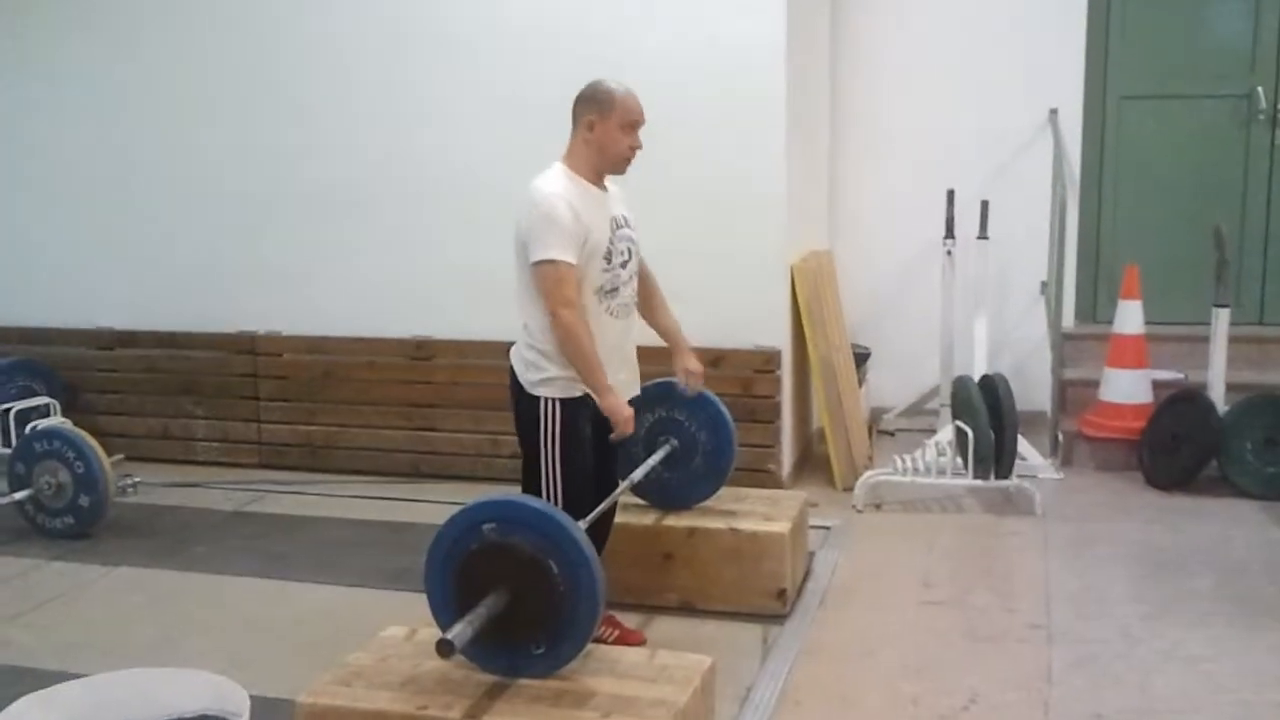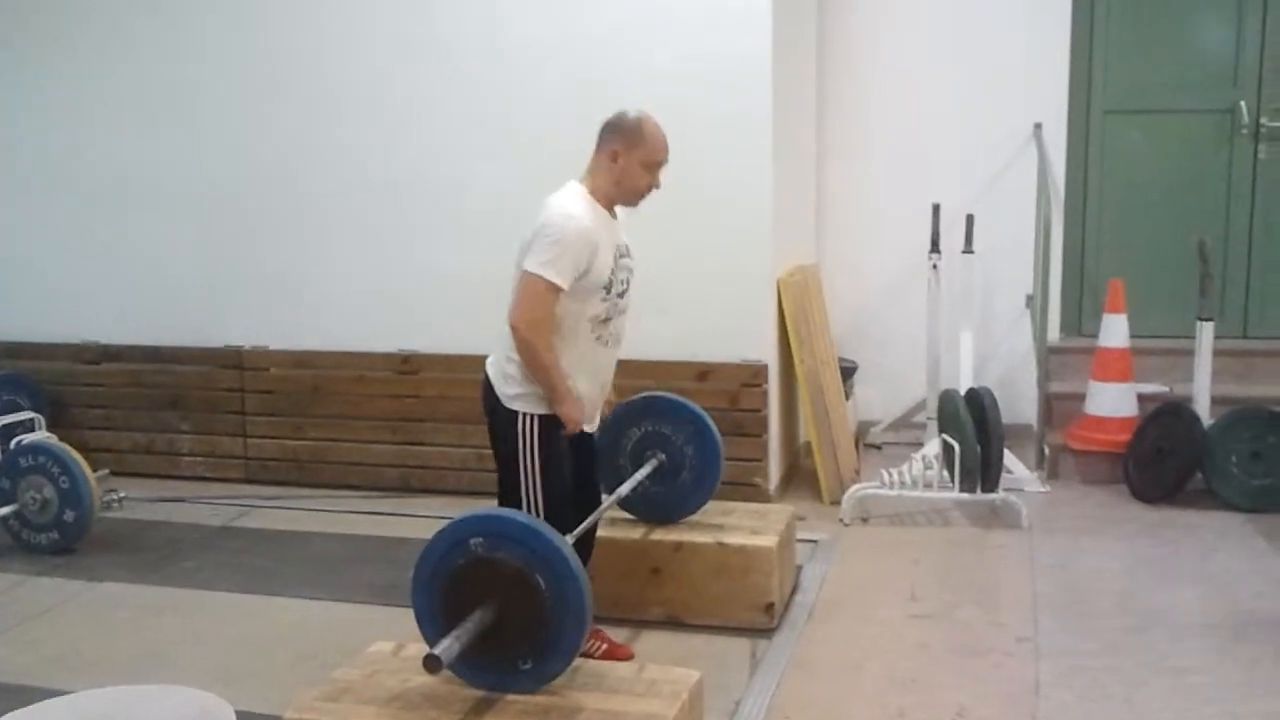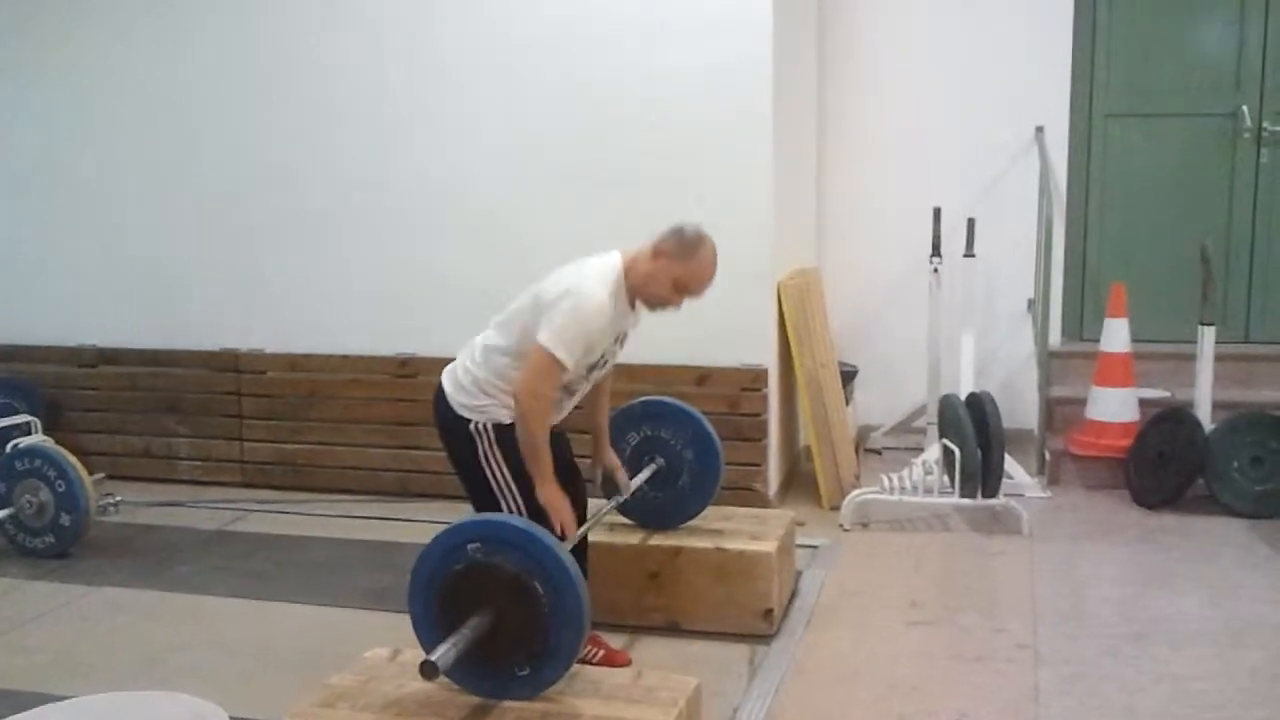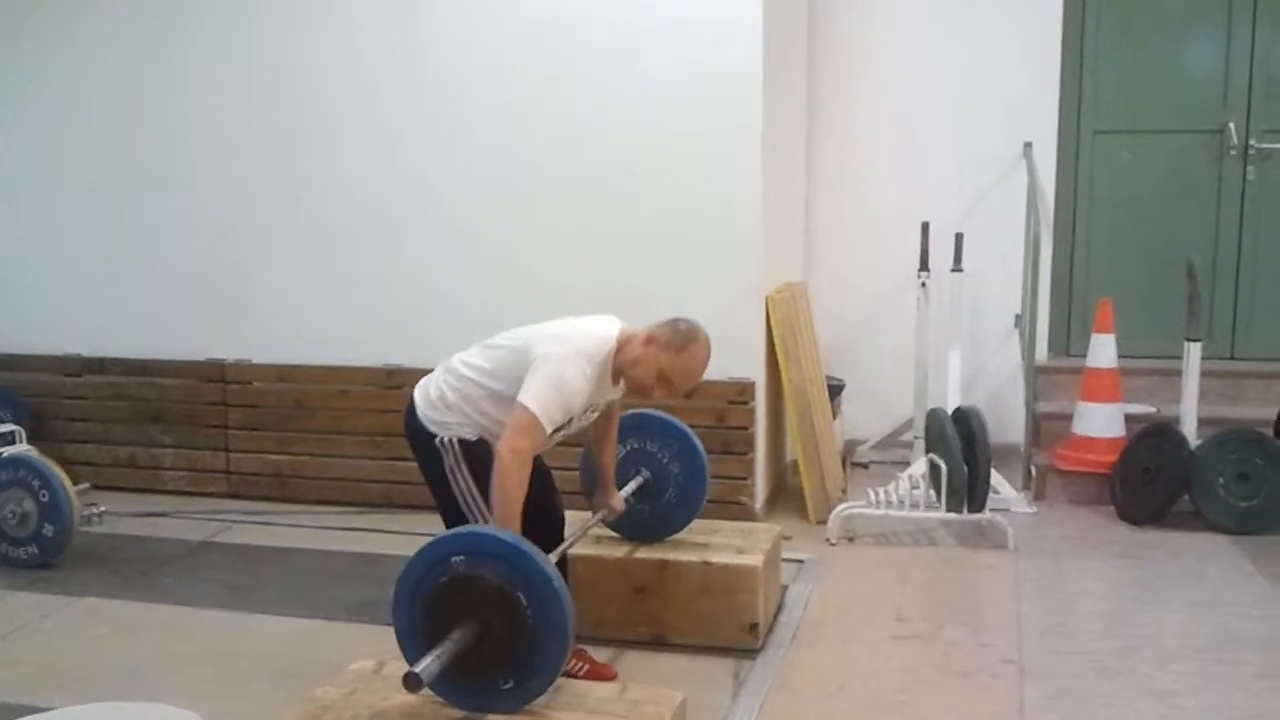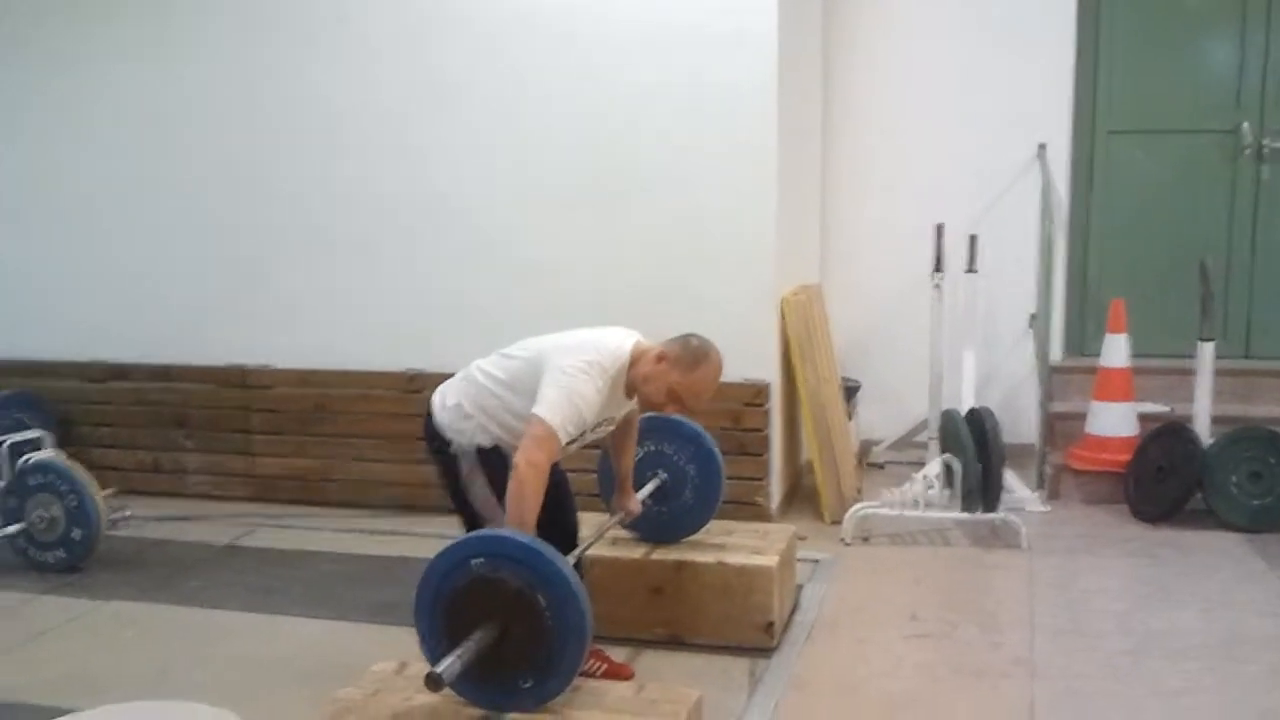
dt=0.5s
person 1, frame 1
left shoulder: (609, 195)
right shoulder: (554, 200)
left elbow: (640, 279)
right elbow: (563, 309)
left wrist: (681, 348)
right wrist: (606, 395)
left hip: (600, 385)
right hip: (556, 388)
left knee: (597, 506)
right knee: (555, 516)
person 1, frame 2
left shoulder: (605, 219)
right shoulder: (569, 222)
right elbow: (526, 322)
left wrist: (591, 390)
right wrist: (562, 399)
left hip: (571, 403)
right hip: (529, 404)
left knee: (581, 519)
person 1, frame 3
left shoulder: (628, 294)
right shoulder: (590, 297)
left elbow: (595, 371)
right elbow: (529, 392)
left wrist: (602, 446)
right wrist: (545, 486)
left hip: (520, 405)
right hip: (478, 408)
left knee: (570, 517)
person 1, frame 4
left shoulder: (619, 351)
right shoulder: (574, 362)
left elbow: (604, 413)
right elbow: (513, 453)
left wrist: (607, 488)
left hip: (495, 422)
right hip: (444, 422)
left knee: (547, 525)
person 1, frame 5
left shoulder: (637, 363)
right shoulder: (587, 374)
left elbow: (623, 419)
right elbow: (528, 465)
left wrist: (625, 491)
left hip: (509, 426)
right hip: (462, 428)
left knee: (562, 531)
